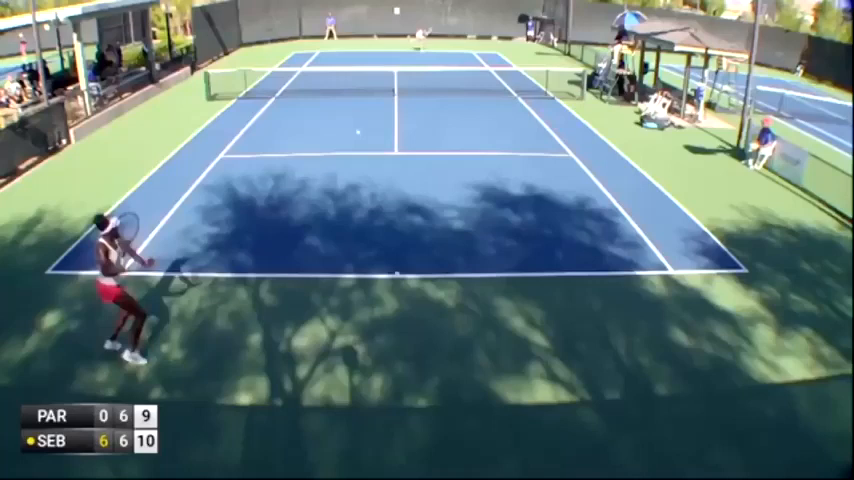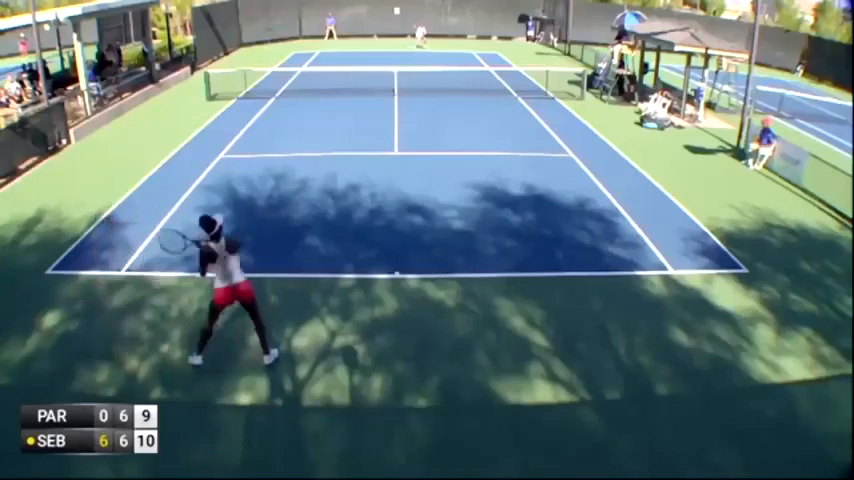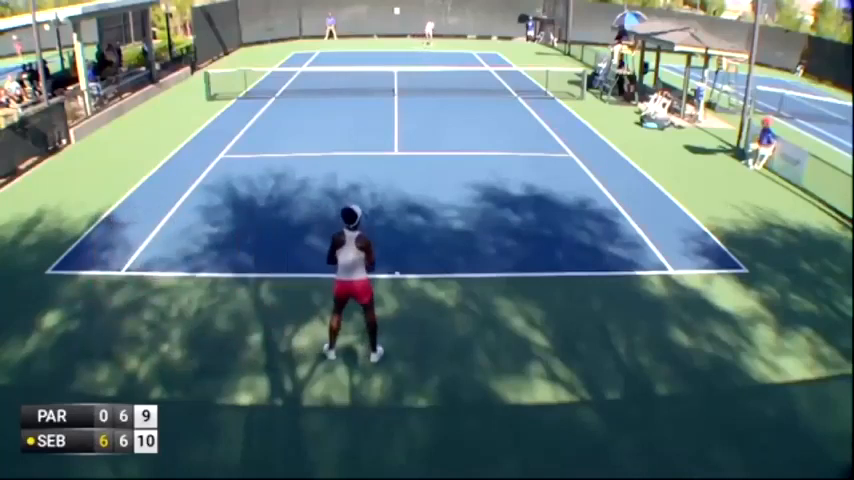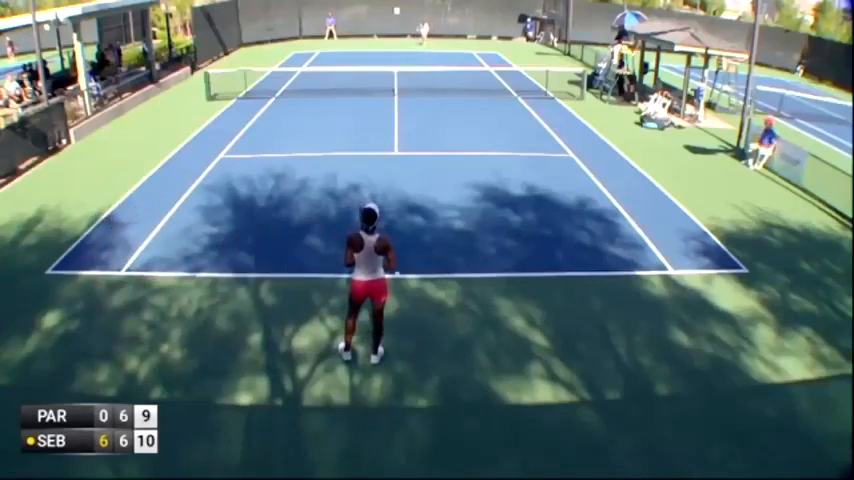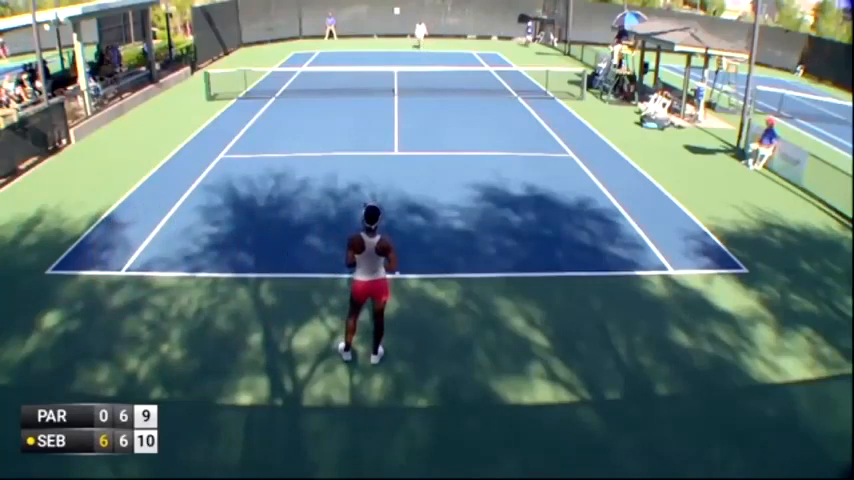
dt=1s
person 1, frame 1
left shoulder: (116, 238)
right shoulder: (101, 247)
left elbow: (130, 250)
right elbow: (106, 272)
left wrist: (143, 262)
left hip: (112, 284)
right hip: (108, 287)
left knee: (128, 310)
right knee: (141, 314)
left ankle: (112, 341)
right ankle: (132, 352)
person 1, frame 2
left shoulder: (205, 251)
right shoulder: (230, 243)
left elbow: (203, 273)
left hip: (223, 290)
right hip: (242, 286)
left knee: (210, 322)
right knee: (256, 319)
left ankle: (198, 355)
right ankle: (267, 354)
person 1, frame 3
left shoulder: (337, 238)
right shoulder: (365, 240)
left elbow: (330, 261)
right elbow: (370, 266)
left hip: (342, 283)
right hip: (362, 283)
left knee: (336, 314)
right knee: (370, 315)
left ankle: (331, 349)
right ankle: (374, 351)
person 1, frame 4
left shoulder: (353, 239)
right shoulder: (383, 242)
left elbow: (348, 262)
right elbow: (392, 266)
left hip: (359, 283)
right hip: (378, 283)
left knee: (352, 315)
right knee: (378, 318)
left ankle: (346, 349)
right ankle: (375, 353)
person 1, frame 5
left shoulder: (354, 240)
right shoulder: (385, 243)
left elbow: (349, 263)
right elbow: (393, 267)
right wrist: (380, 265)
left hip: (360, 283)
right hip: (379, 283)
left knee: (352, 316)
right knee: (378, 319)
left ankle: (346, 350)
right ankle: (375, 353)
